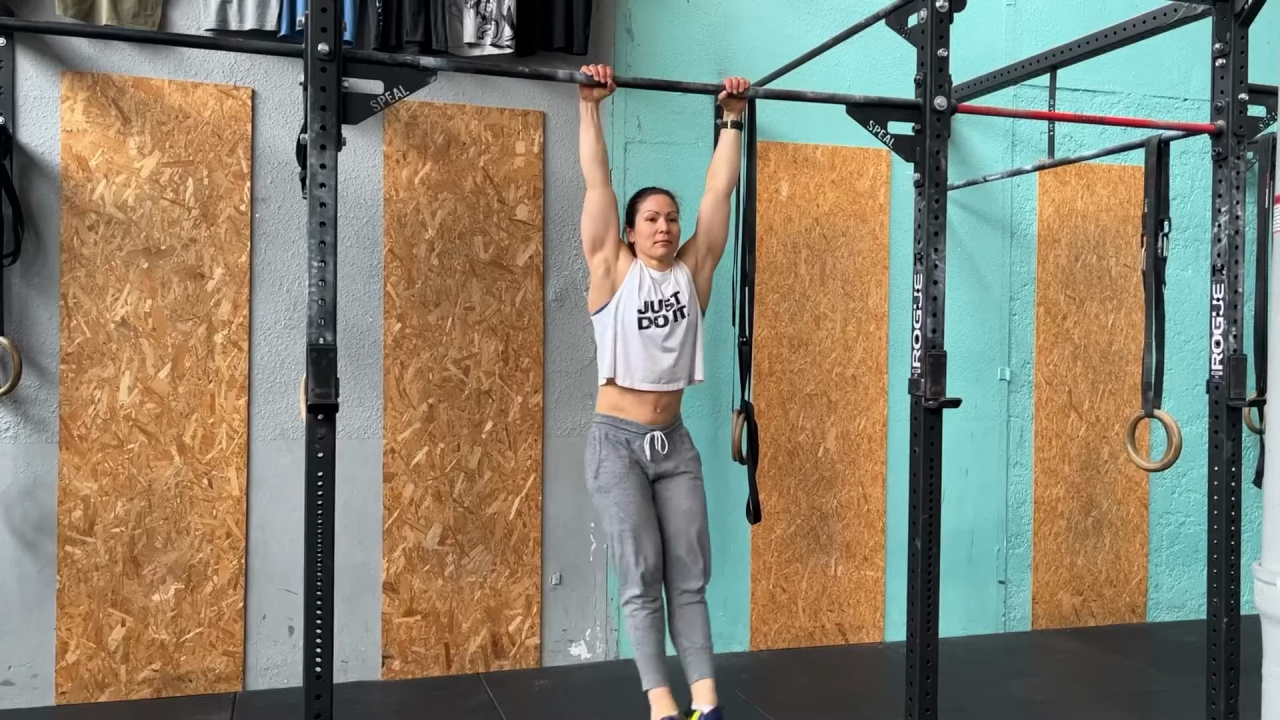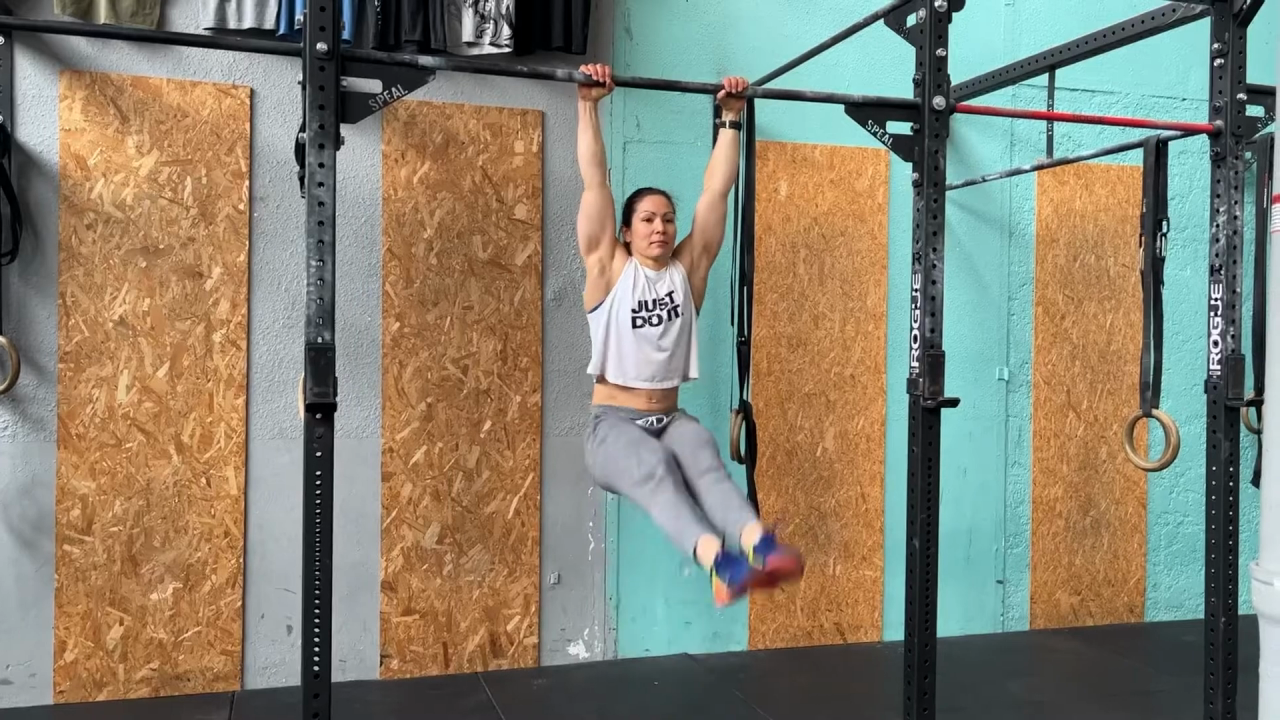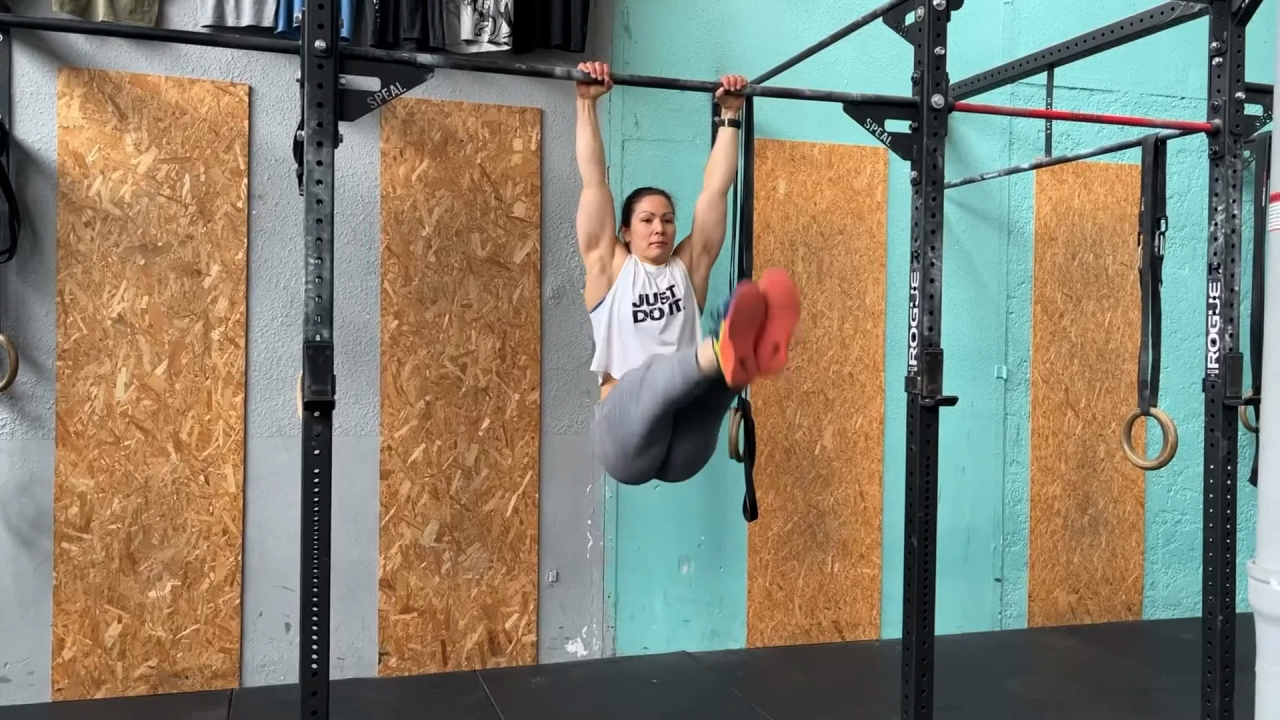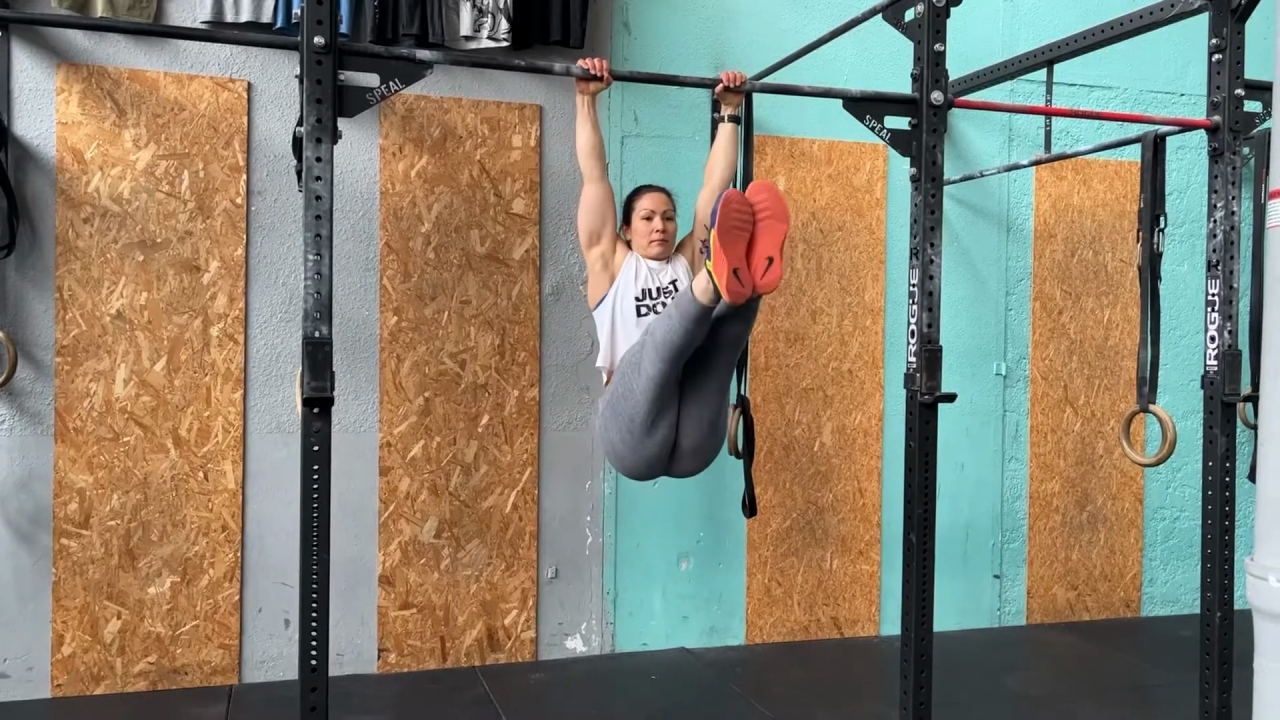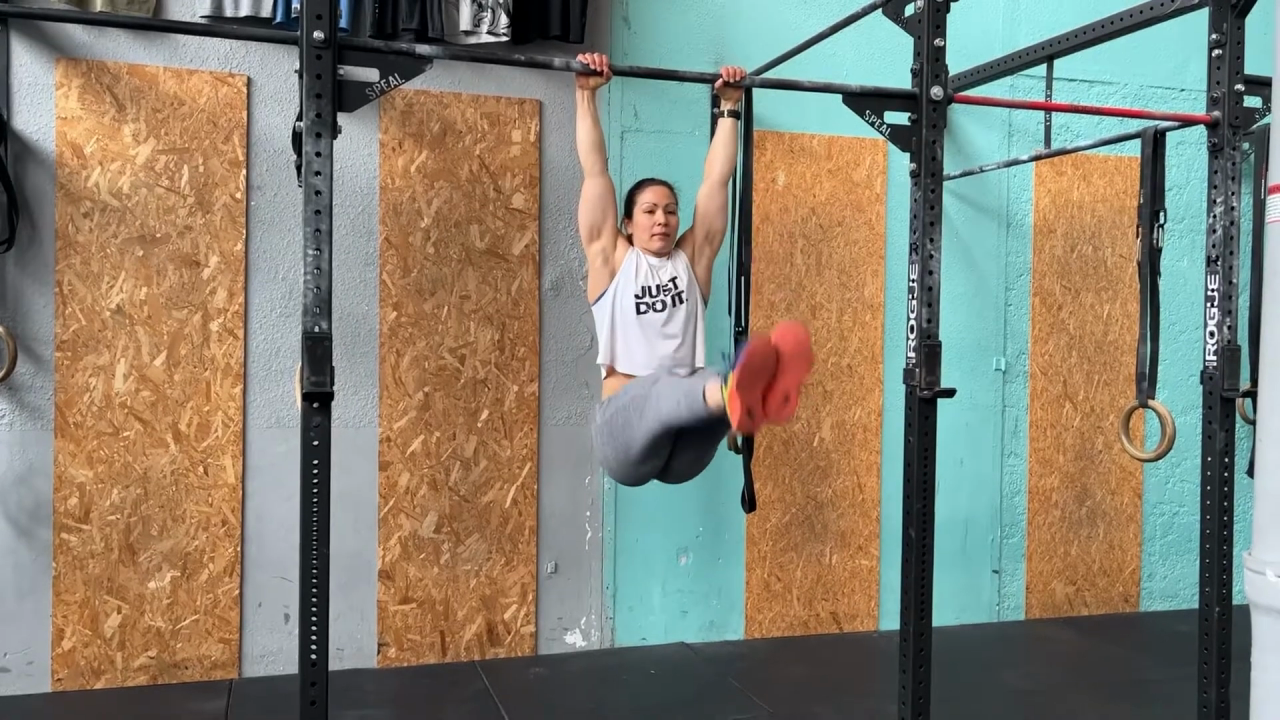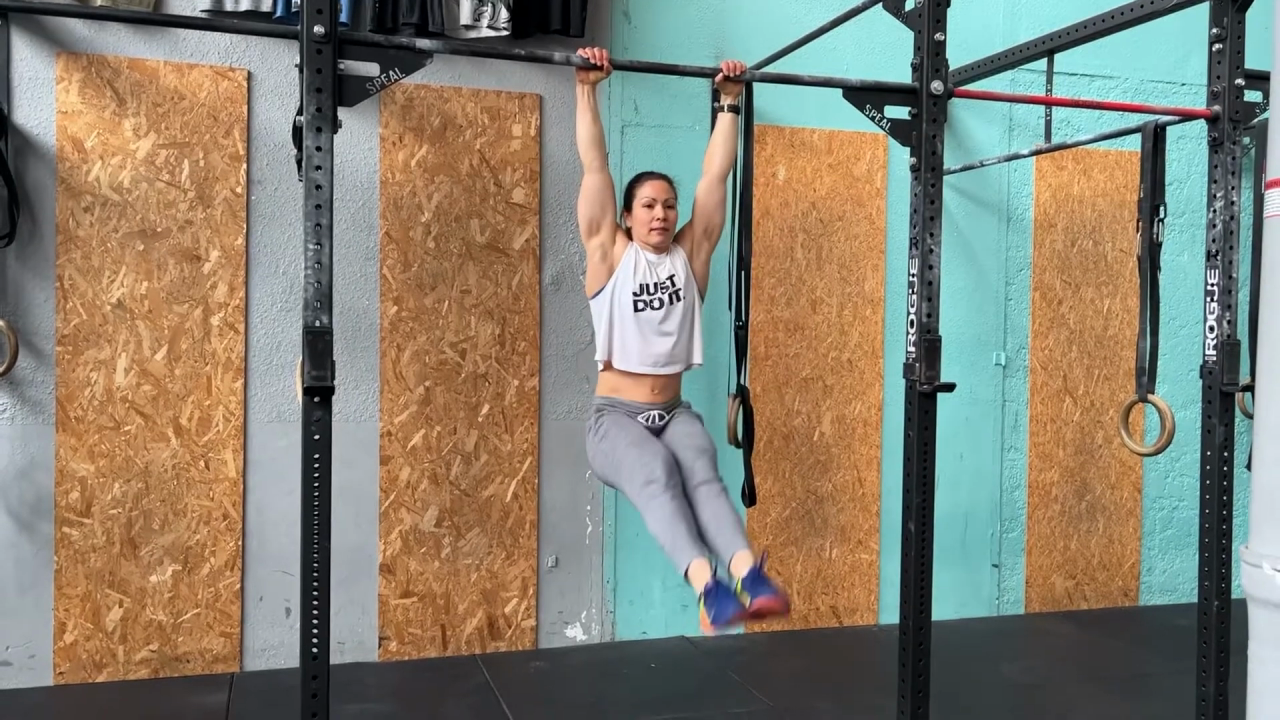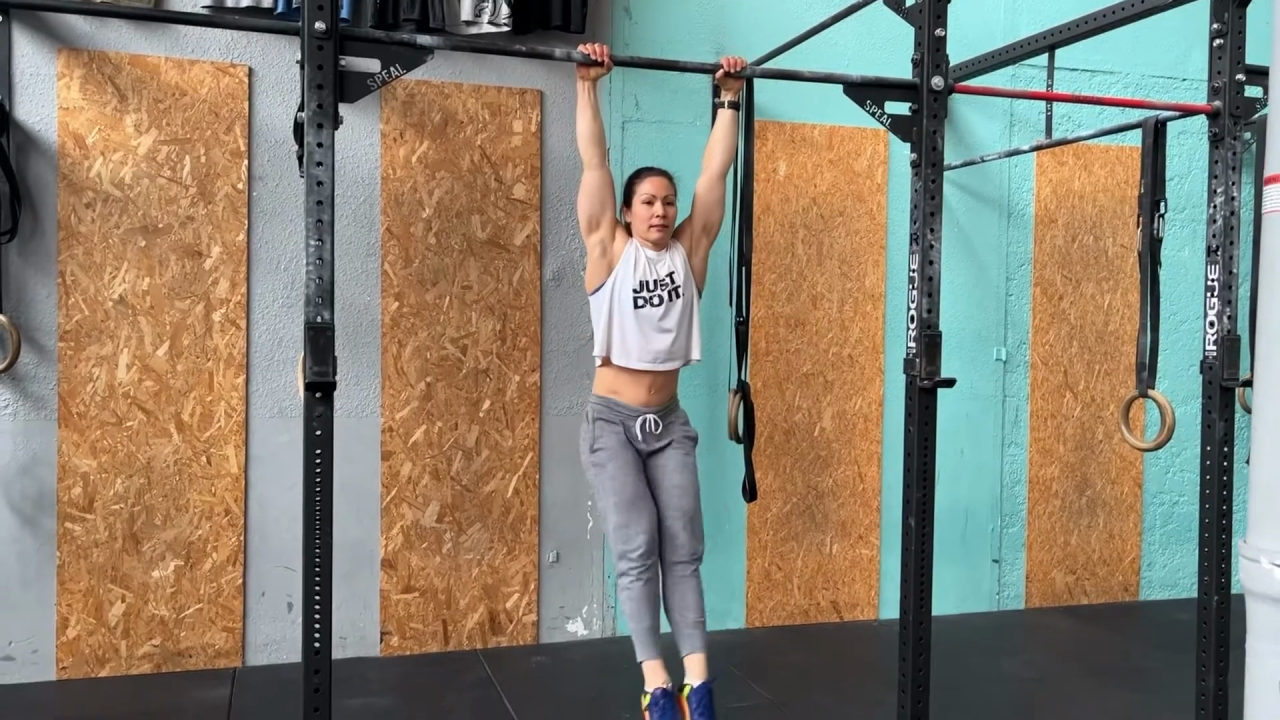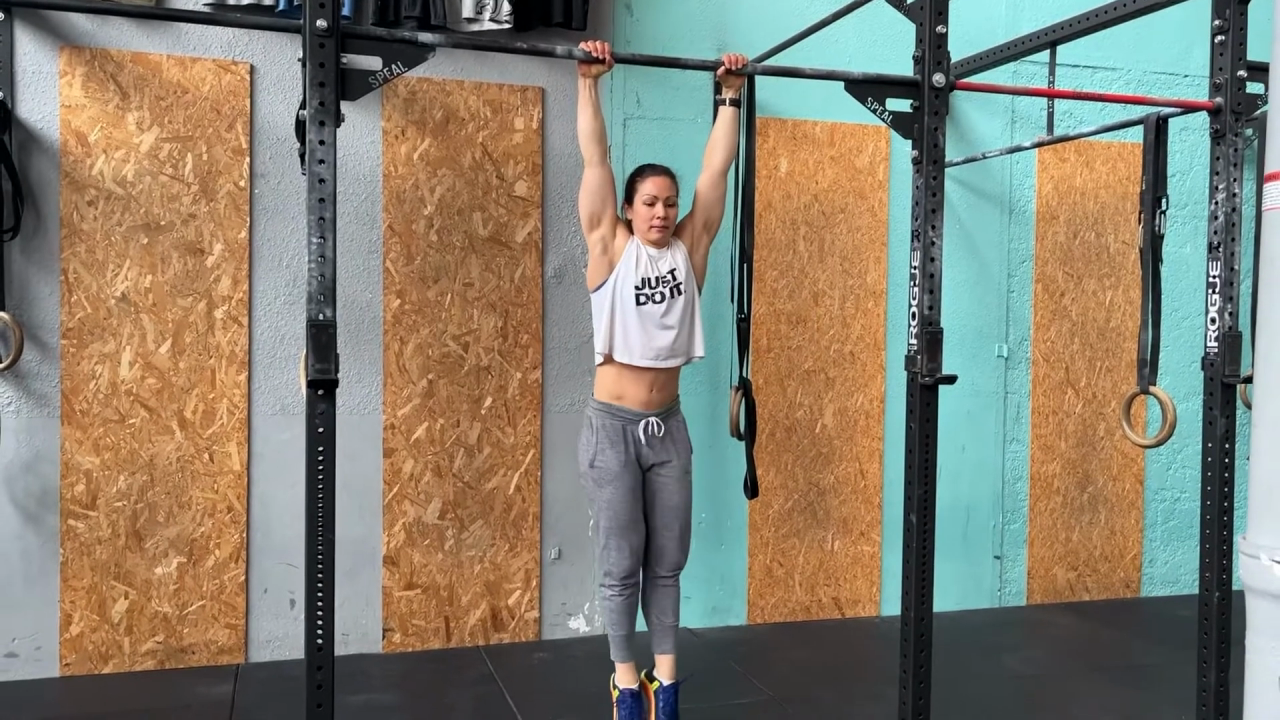
dt=0.3s
person 1, frame 1
left shoulder: (693, 270)
right shoulder: (612, 270)
left elbow: (719, 192)
right elbow: (597, 183)
left wrist: (733, 119)
right wrist: (589, 105)
left hip: (673, 442)
right hip: (616, 441)
left knee: (690, 578)
right knee: (642, 576)
person 1, frame 2
left shoulder: (687, 267)
right shoulder: (608, 267)
left elbow: (716, 193)
right elbow: (593, 184)
left wrist: (730, 120)
right wrist: (587, 105)
left hip: (671, 420)
right hip: (613, 425)
left knee: (706, 467)
right knee: (654, 469)
left ankle: (756, 544)
right ankle: (717, 558)
person 1, frame 3
left shoulder: (689, 268)
right shoulder: (609, 268)
left elbow: (716, 189)
right elbow: (594, 180)
left wrist: (730, 115)
right wrist: (587, 103)
left hip: (685, 444)
right hip: (628, 437)
left knee: (708, 363)
right knee: (659, 371)
left ankle: (743, 349)
right ankle: (725, 352)
person 1, frame 4
left shoulder: (690, 263)
right shoulder: (611, 265)
left elbow: (717, 185)
right elbow: (595, 176)
left wrist: (729, 112)
right wrist: (586, 99)
left hip: (693, 442)
right hip: (636, 433)
left knee: (724, 321)
right knee: (662, 333)
left ankle: (744, 276)
right ankle: (718, 279)
person 1, frame 5
left shoulder: (691, 261)
right shoulder: (611, 261)
left elbow: (717, 180)
right elbow: (595, 173)
left wrist: (729, 107)
right wrist: (586, 94)
left hip: (681, 443)
right hip: (624, 423)
left knee: (709, 386)
right knee: (662, 392)
left ankle: (757, 397)
right ankle: (735, 397)
person 1, frame 6
left shoulder: (690, 253)
right shoulder: (610, 250)
left elbow: (715, 178)
right elbow: (595, 169)
left wrist: (729, 103)
right wrist: (587, 89)
left hip: (673, 415)
right hip: (614, 418)
left knee: (701, 472)
right knee: (654, 473)
left ankle: (749, 575)
right ankle: (709, 586)
person 1, frame 7
left shoulder: (690, 251)
right shoulder: (609, 251)
left elbow: (715, 173)
right elbow: (594, 164)
left wrist: (729, 99)
right wrist: (587, 86)
left hip: (669, 423)
right hip: (611, 421)
left knee: (683, 550)
right knee: (636, 546)
person 1, frame 8
left shoulder: (689, 249)
right shoulder: (609, 249)
left elbow: (716, 169)
right elbow: (594, 161)
left wrist: (730, 95)
right wrist: (588, 81)
left hip: (668, 426)
right hip: (612, 426)
left knee: (668, 563)
right knee: (620, 565)
